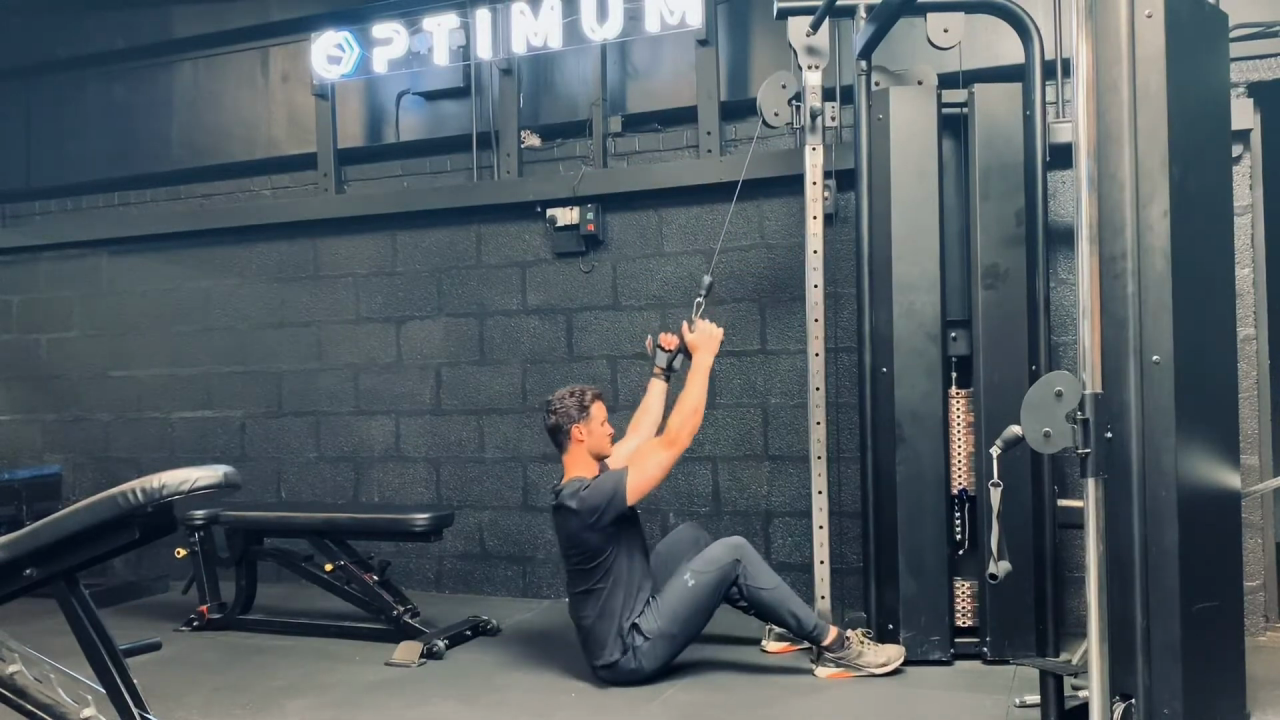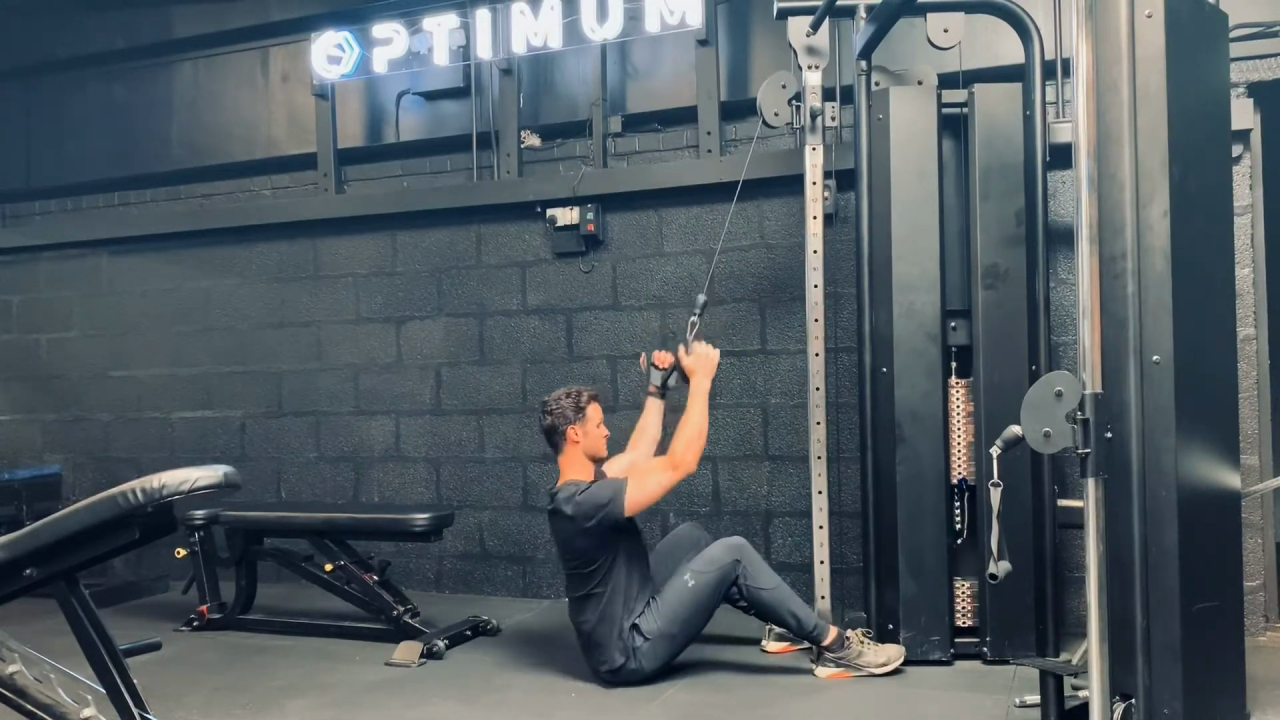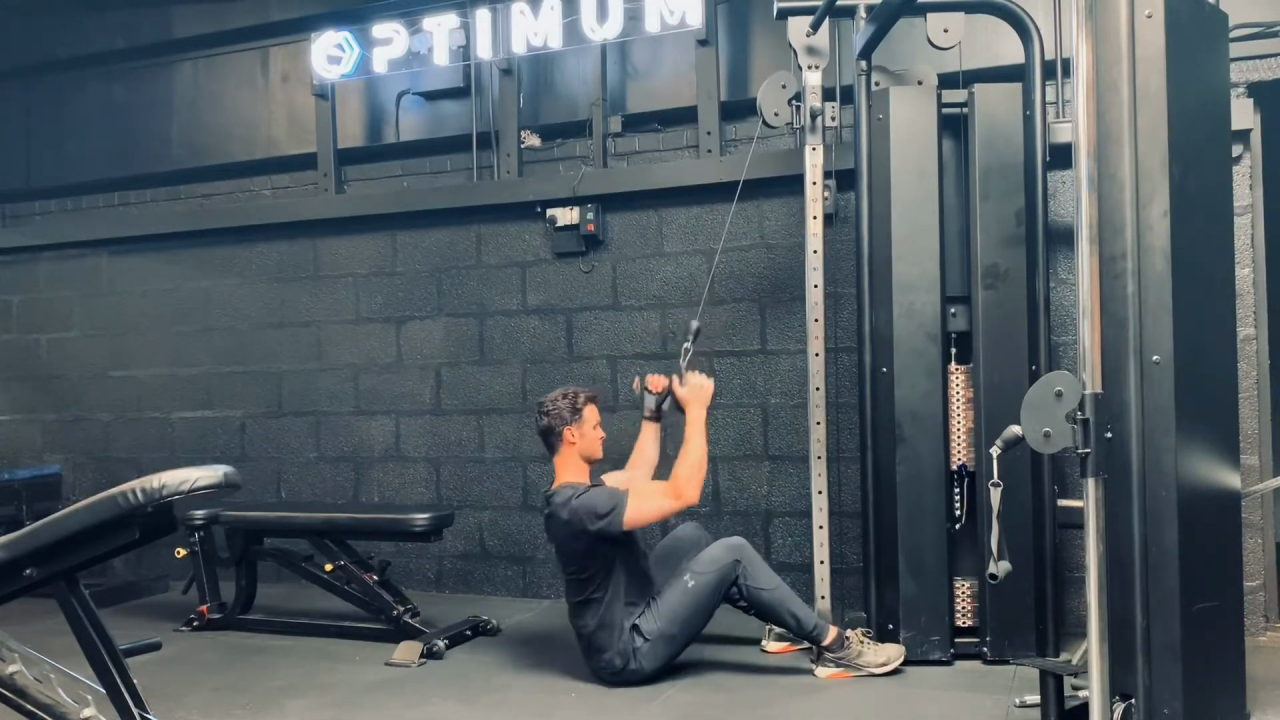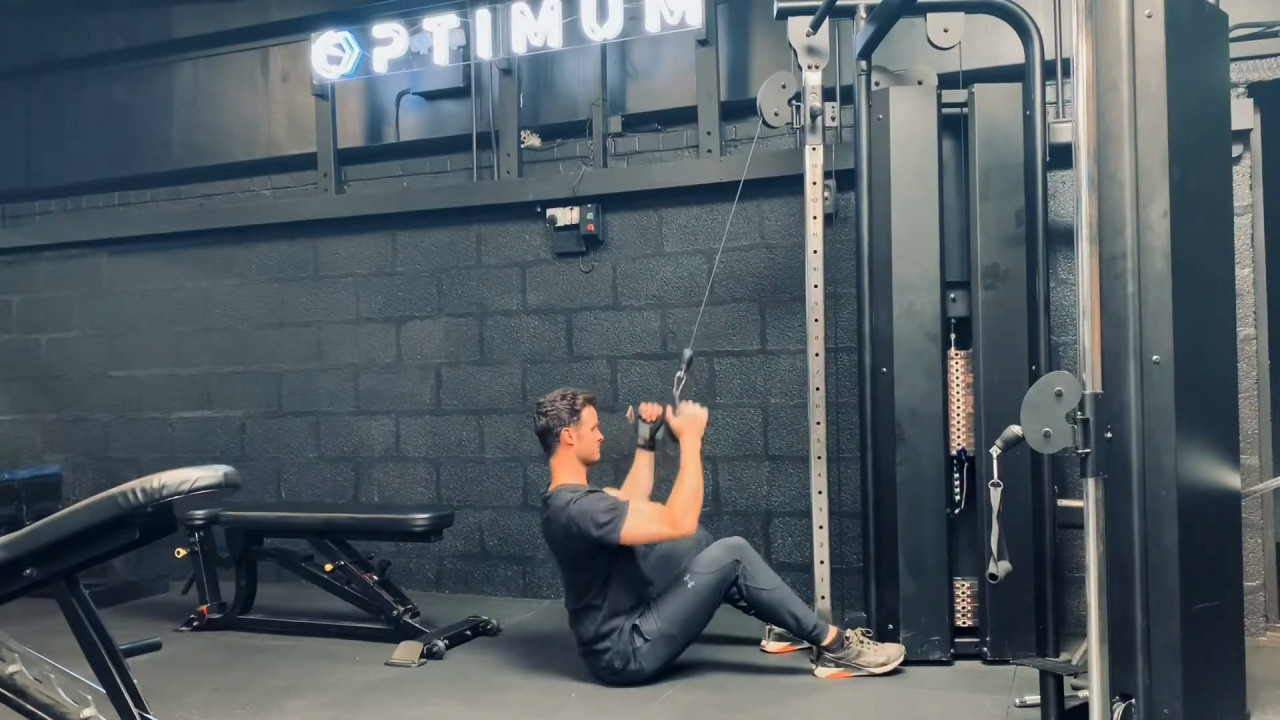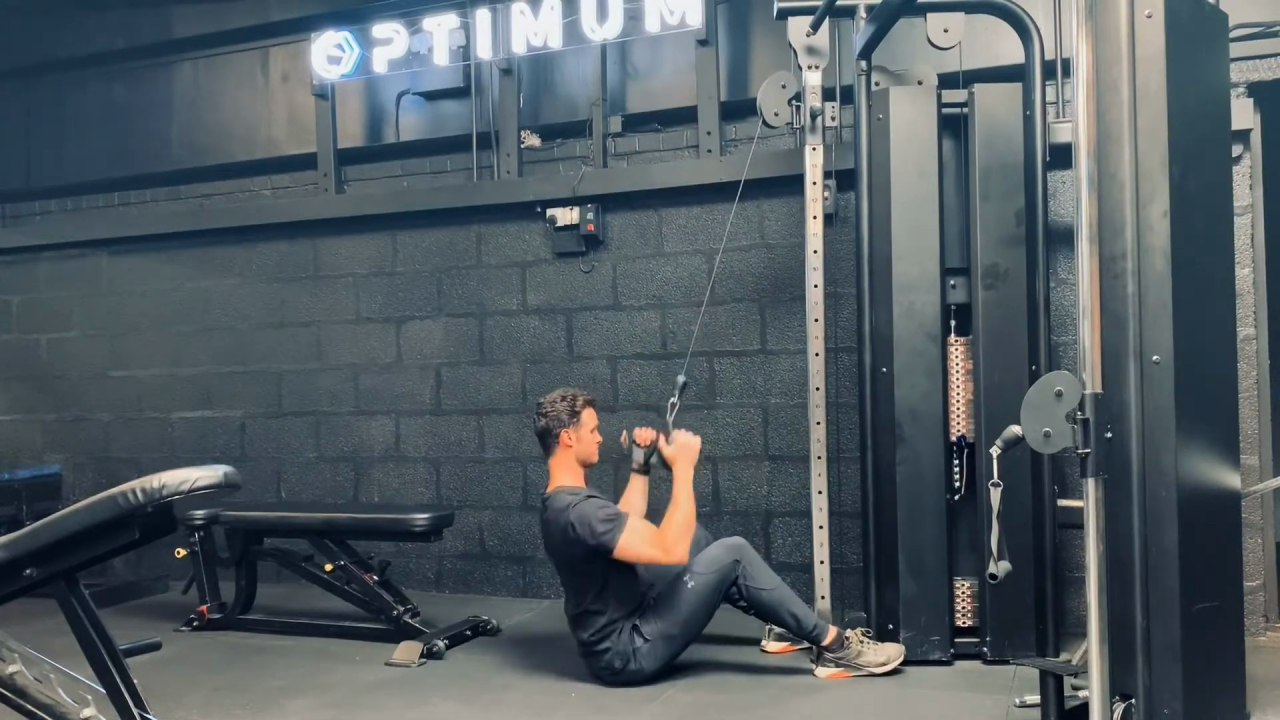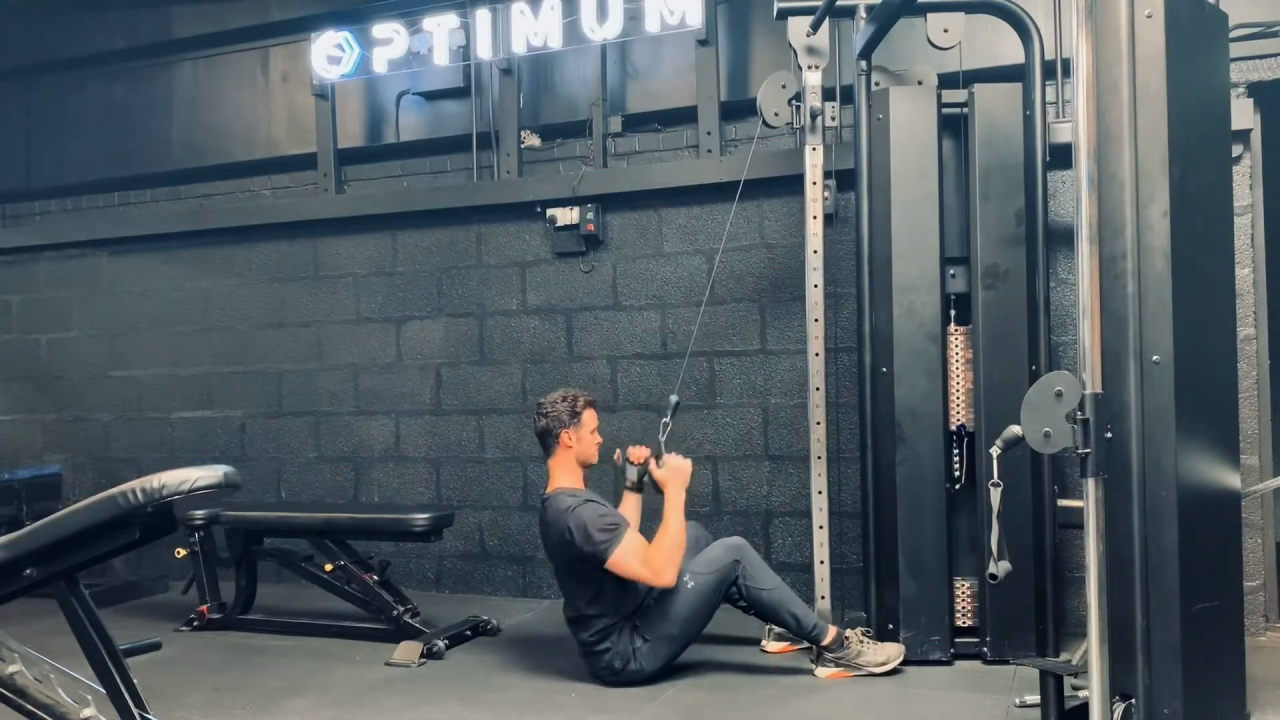
dt=0.1s
person 1, frame 1
left shoulder: (583, 485)
right shoulder: (590, 498)
left elbow: (642, 435)
right elbow: (675, 440)
left wrist: (661, 369)
right wrist: (703, 355)
left hip: (623, 628)
right hip: (629, 652)
left knee: (690, 537)
right knee: (732, 552)
left ankle: (784, 625)
right ankle: (835, 647)
person 1, frame 2
left shoulder: (581, 488)
right shoulder: (587, 501)
left elbow: (640, 453)
right elbow: (682, 463)
left wrist: (657, 386)
right wrist: (700, 378)
left hip: (623, 628)
right hip: (628, 654)
left knee: (692, 537)
right knee: (732, 552)
left ankle: (782, 625)
right ankle: (833, 647)
person 1, frame 3
left shoulder: (574, 494)
right shoulder: (584, 506)
left elbow: (637, 476)
right elbow: (685, 492)
left wrist: (652, 410)
right wrist: (696, 407)
left hip: (623, 624)
right hip: (627, 653)
left knee: (691, 536)
right knee: (732, 552)
left ankle: (782, 625)
right ankle: (834, 648)
person 1, frame 4
left shoulder: (566, 499)
right shoulder: (579, 508)
left elbow: (632, 501)
right elbow: (680, 523)
left wrist: (647, 438)
right wrist: (690, 438)
left hip: (625, 618)
right hip: (627, 653)
left knee: (697, 539)
right knee: (732, 552)
left ankle: (783, 626)
right ankle: (835, 647)
person 1, frame 5
left shoulder: (564, 501)
right shoulder: (578, 512)
left elbow: (627, 522)
right elbow: (673, 550)
left wrist: (640, 462)
right wrist: (683, 466)
left hip: (624, 622)
right hip: (628, 652)
left knee: (694, 538)
right knee: (732, 552)
left ankle: (783, 626)
right ankle: (834, 647)
person 1, frame 6
left shoulder: (562, 502)
right shoulder: (577, 513)
left elbow: (620, 541)
right elbow: (664, 572)
left wrist: (634, 483)
right wrist: (674, 489)
left hip: (623, 623)
right hip: (626, 653)
left knee: (693, 535)
right knee: (733, 553)
left ankle: (782, 624)
right ankle: (834, 646)
